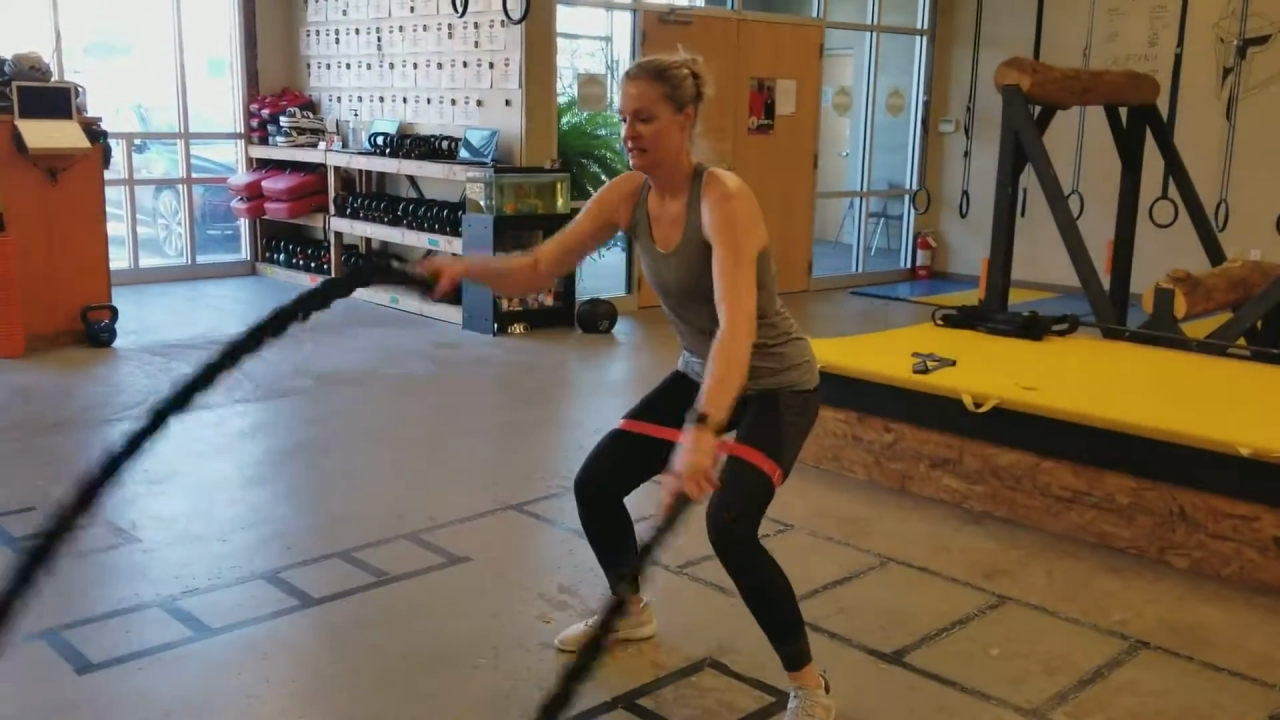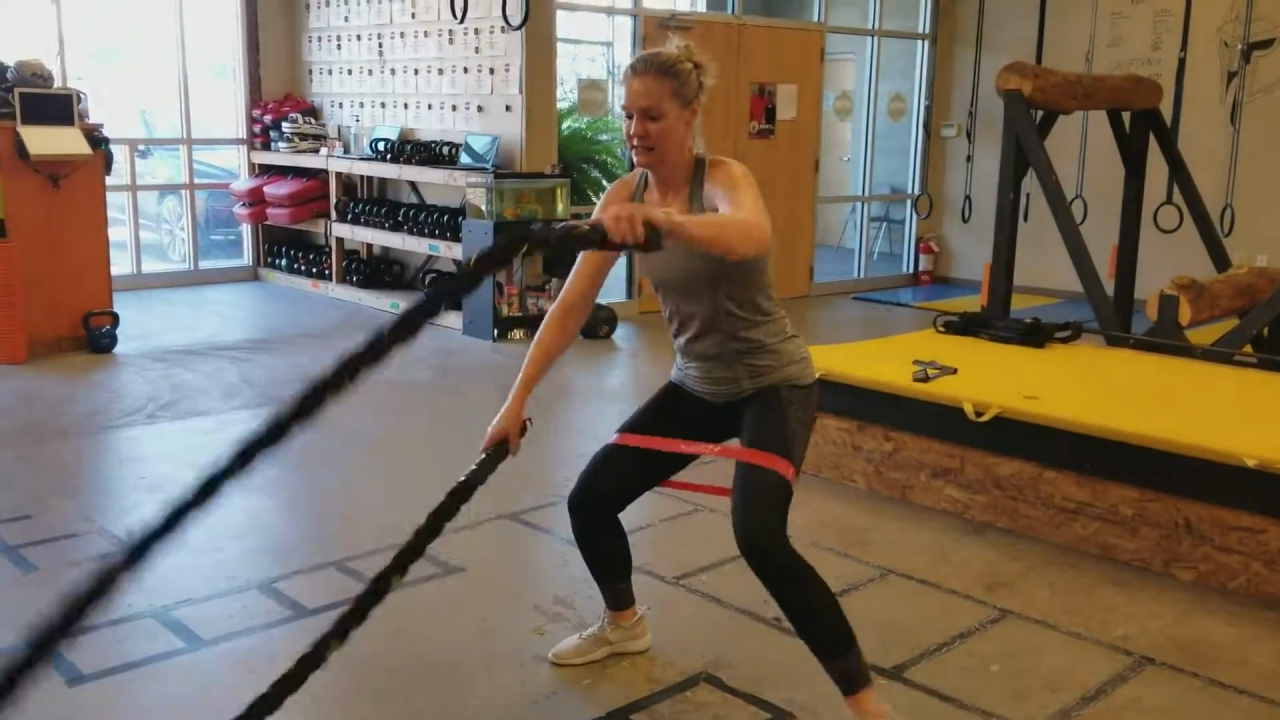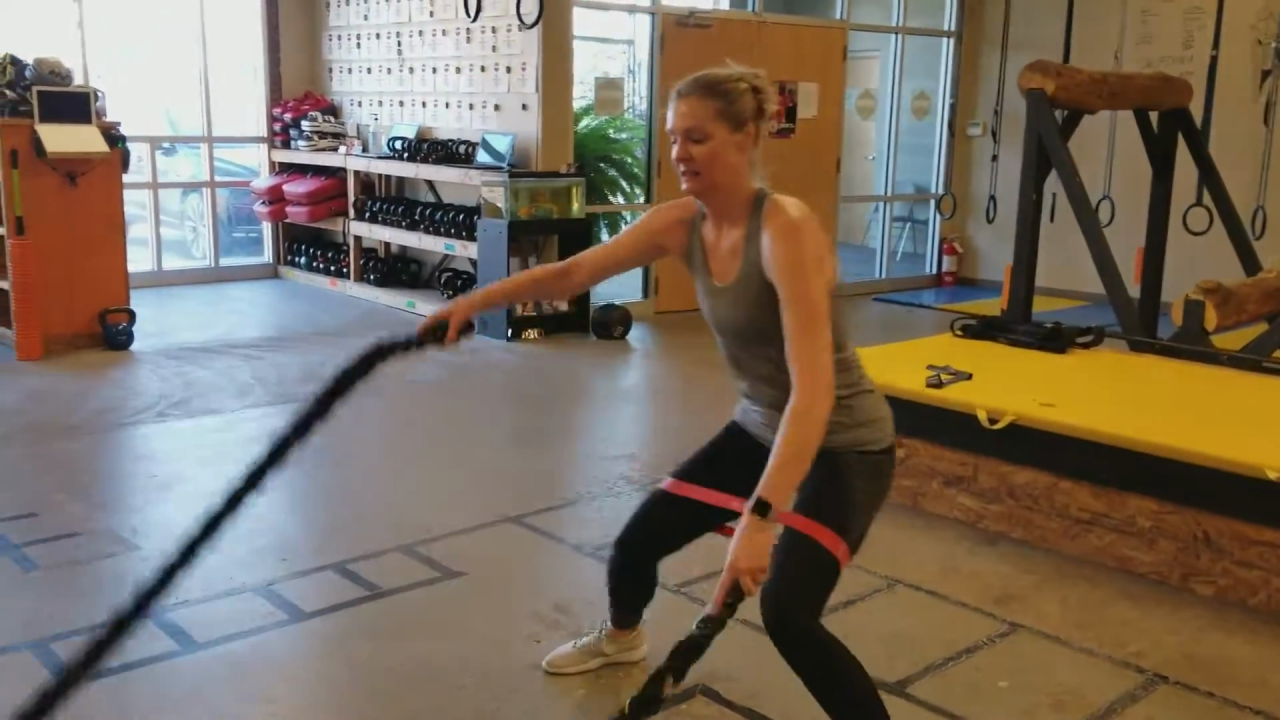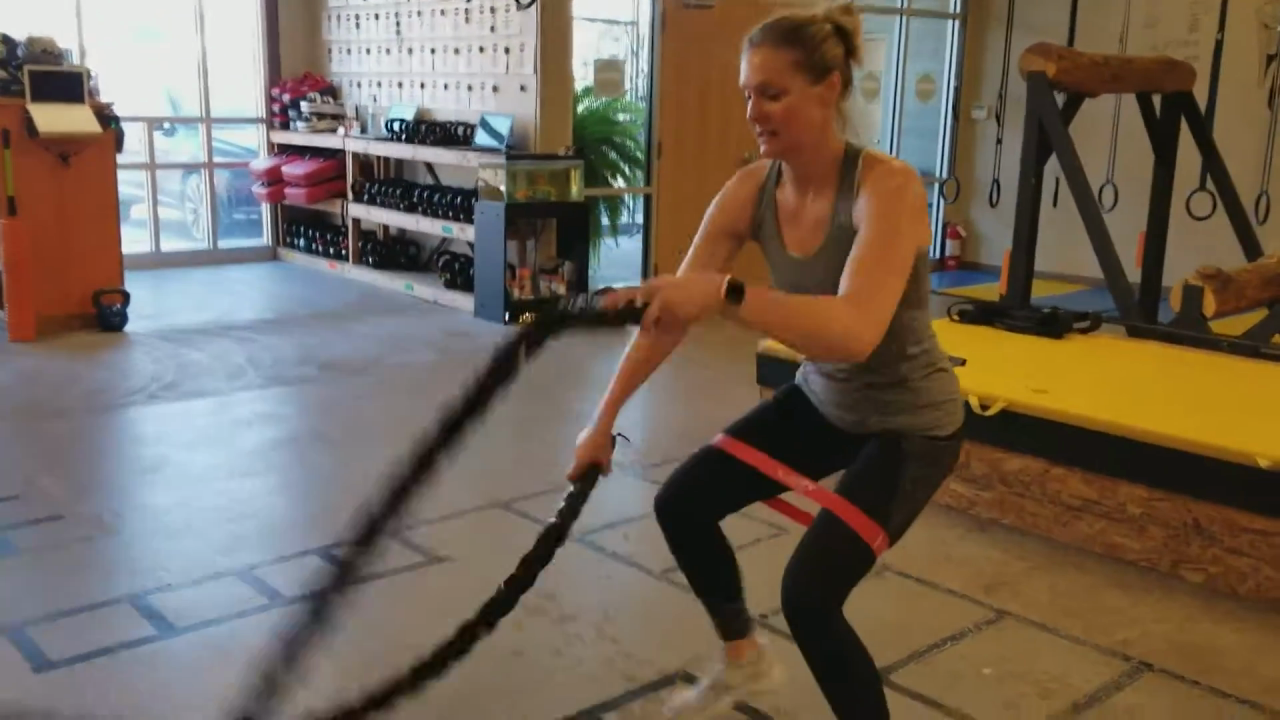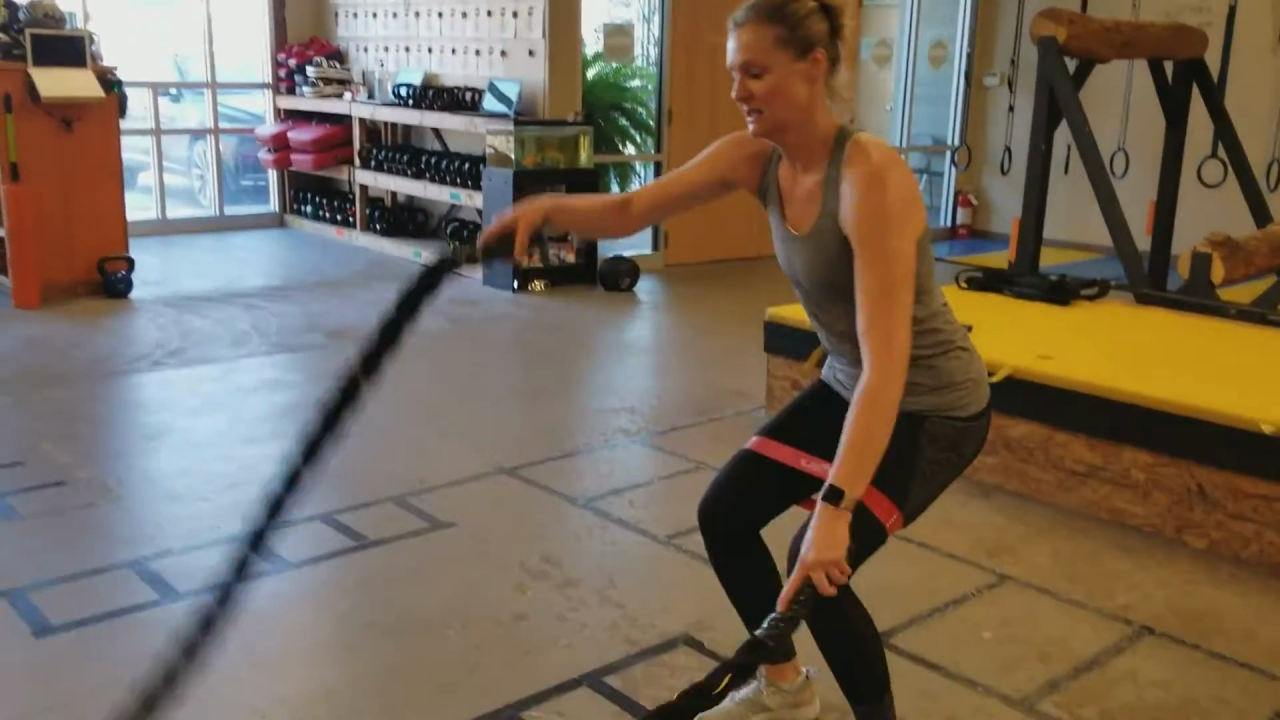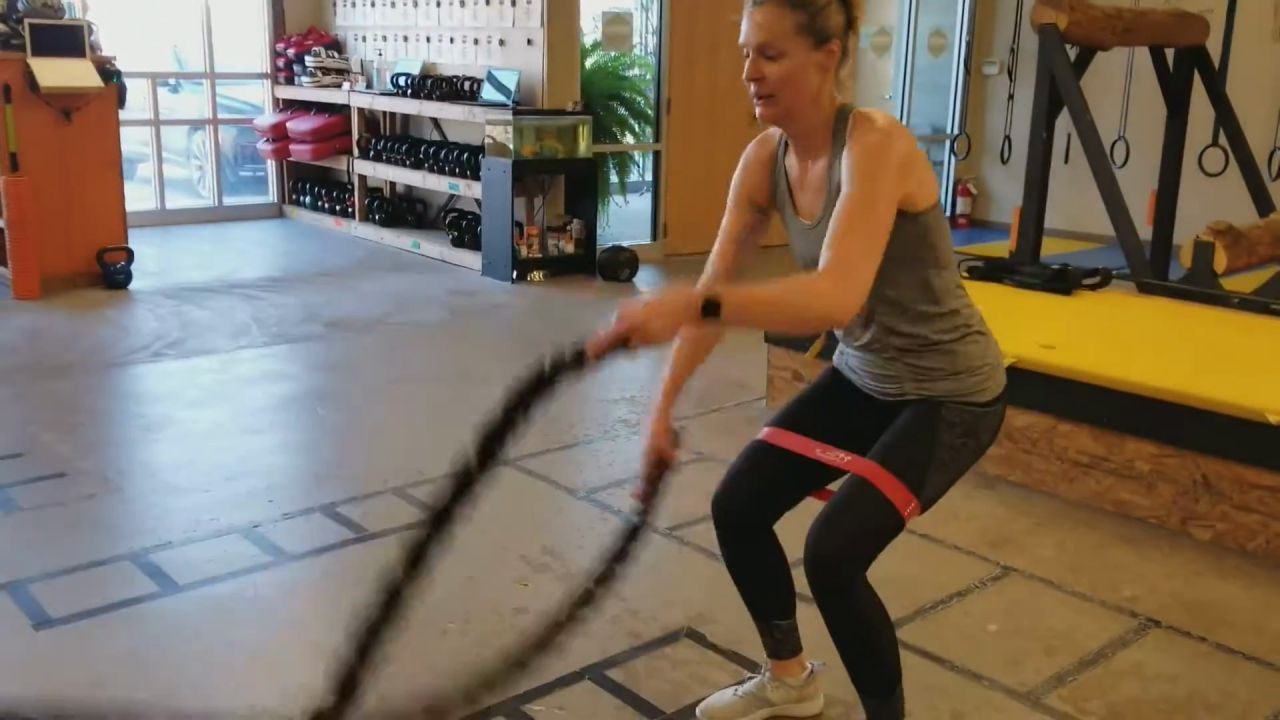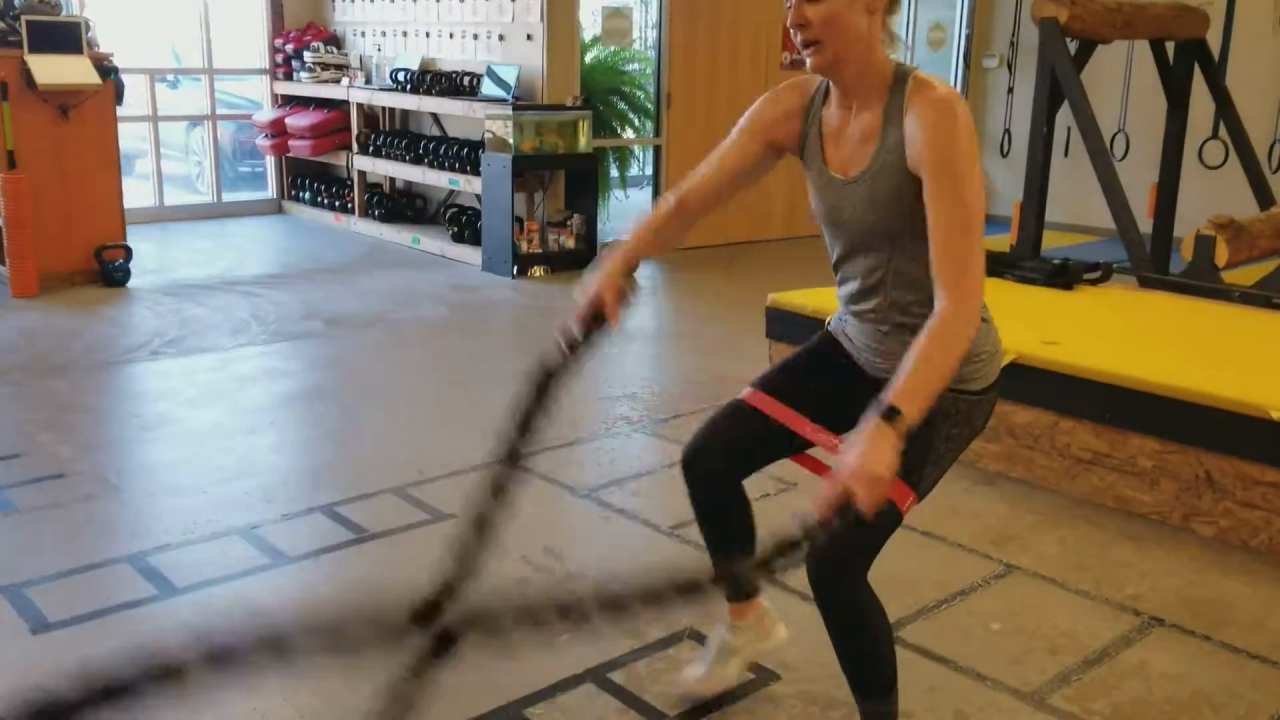
dt=0.3s
person 1, frame 1
left shoulder: (724, 197)
right shoulder: (627, 196)
left elbow: (738, 321)
right elbow: (538, 269)
left wrist: (702, 434)
right wrist: (466, 266)
left hip: (776, 382)
right hip: (699, 373)
left knee: (728, 527)
right knee: (595, 482)
right ankle: (632, 611)
person 1, frame 2
left shoulder: (724, 178)
right shoulder: (622, 196)
left elbow: (749, 234)
right elbow: (571, 305)
left wrist: (657, 217)
right wrist: (516, 403)
left hip: (772, 384)
right hip: (698, 384)
left knee: (757, 539)
right knee: (589, 500)
right ankle: (624, 623)
person 1, frame 3
left shoulder: (789, 229)
right shoulder: (682, 224)
left elbow: (814, 388)
right elbow: (572, 273)
left wrist: (758, 518)
right wrist: (475, 301)
left hip: (846, 443)
right hip: (761, 426)
left knee: (787, 612)
right knee: (639, 541)
right ankle: (621, 637)
person 1, frame 4
left shoulder: (889, 187)
right shoulder: (750, 192)
left elbow: (854, 332)
right elbow: (668, 311)
left wrist: (726, 296)
right wrist: (604, 418)
left hip: (910, 424)
right hip: (821, 398)
left knee: (809, 591)
right knee: (682, 504)
right ankle: (740, 657)
person 1, frame 5
left shoulder: (873, 176)
right shoulder: (753, 157)
left elbow: (887, 365)
right elbow: (631, 210)
left wrist: (836, 508)
right wrist: (548, 206)
left hip: (934, 404)
right hip: (846, 385)
left knee: (820, 569)
right knee: (722, 513)
person 1, frame 6
left shoulder: (876, 147)
right shoulder: (766, 160)
left elbow: (833, 301)
right elbow: (717, 297)
left wrist: (696, 305)
right wrist: (664, 406)
left hip: (950, 389)
right hip: (860, 372)
left knee: (833, 553)
right knee: (737, 507)
person 1, frame 7
left shoulder: (936, 115)
right shoulder: (795, 102)
left elbow: (959, 302)
right elbow: (692, 197)
left wrist: (886, 427)
right wrist: (620, 259)
left hip: (945, 373)
right hip: (854, 345)
left knee: (836, 558)
right knee: (708, 459)
right ankle: (746, 621)
